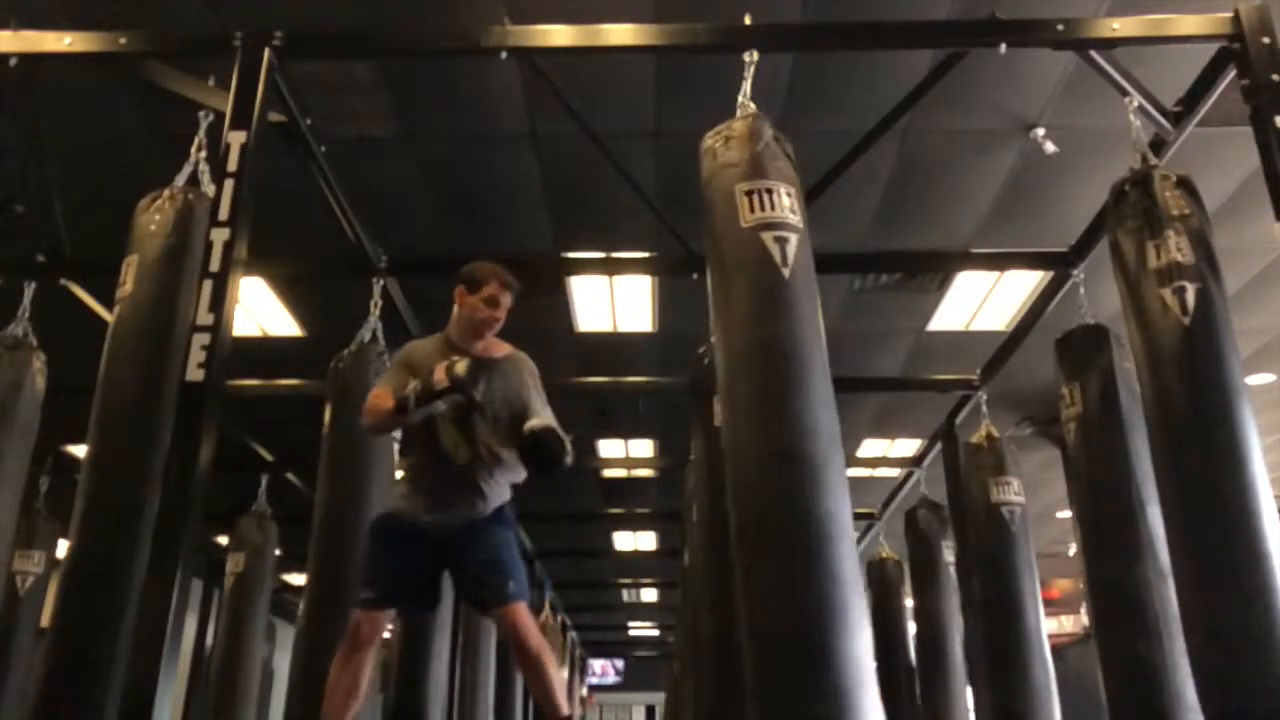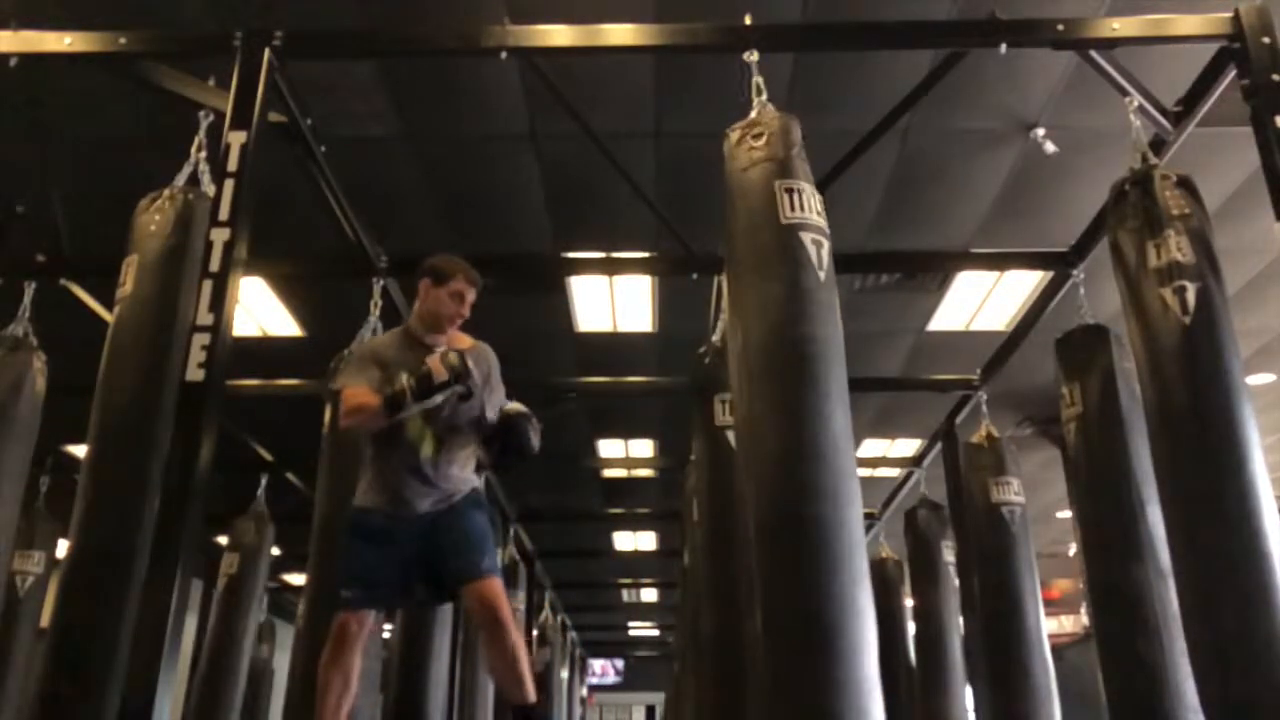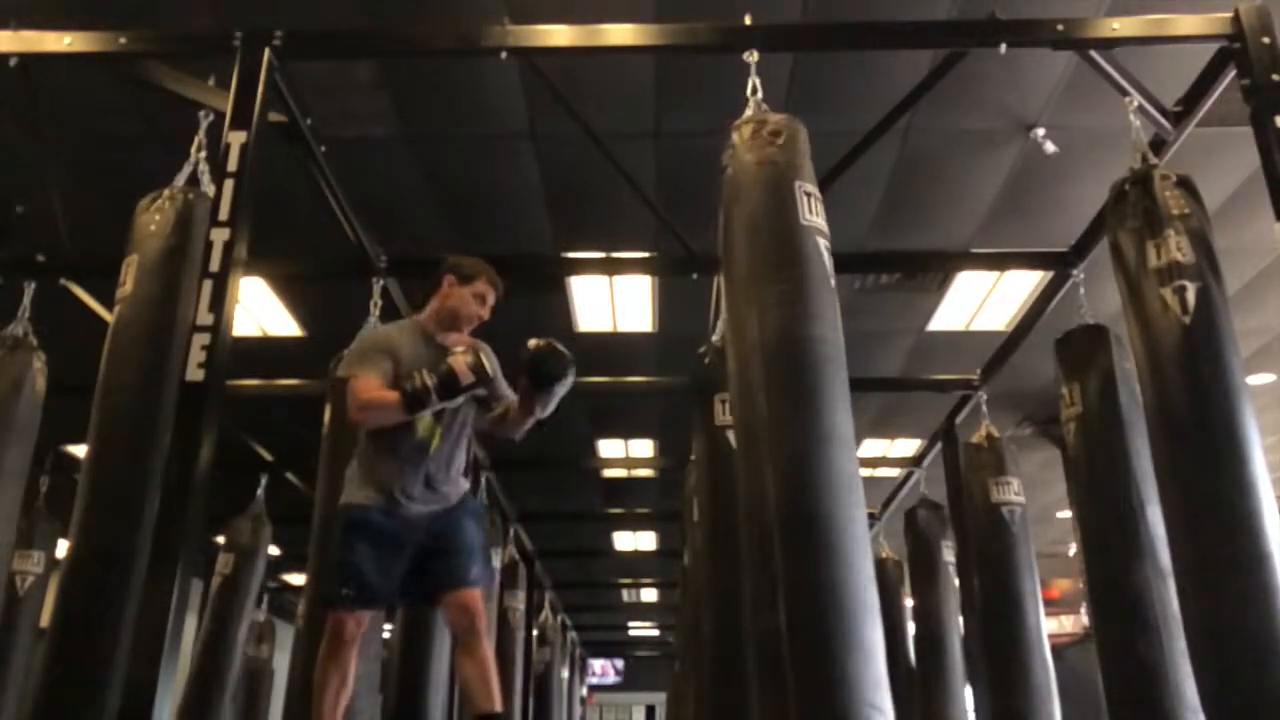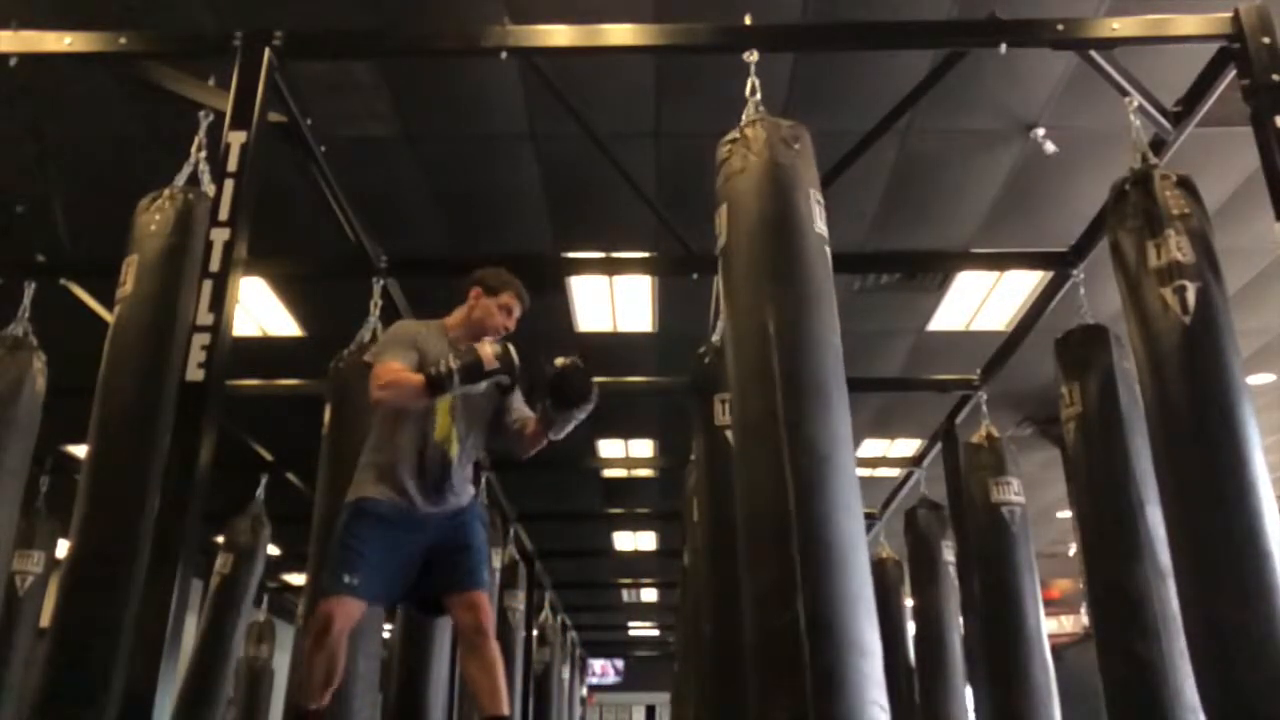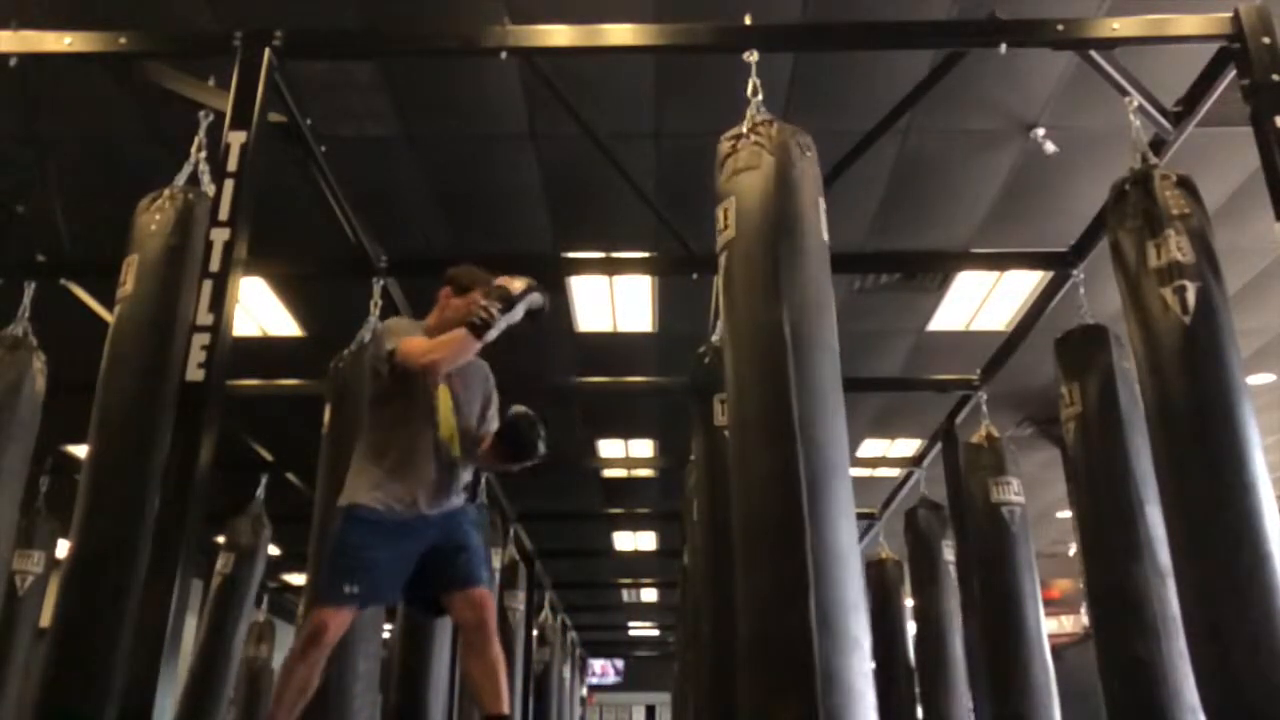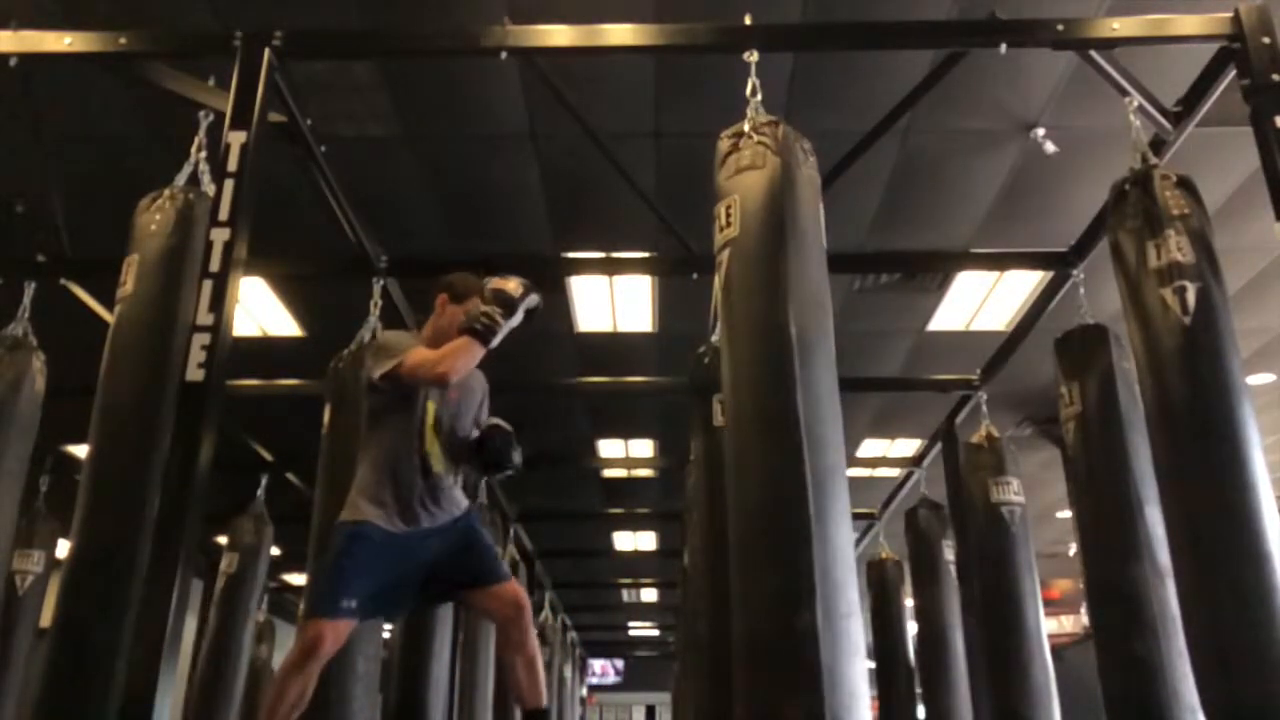
dt=0.4s
person 1, frame 1
left shoulder: (518, 366)
right shoulder: (416, 355)
left elbow: (541, 433)
right elbow: (372, 418)
left wrist: (549, 445)
right wrist: (426, 394)
left hip: (483, 516)
right hip: (415, 515)
left knee: (520, 628)
right knee: (363, 628)
person 1, frame 2
left shoulder: (479, 357)
right shoulder: (377, 350)
left elbow: (493, 427)
right elbow: (350, 415)
left wrist: (516, 429)
right wrist: (418, 389)
left hip: (454, 503)
right hip: (383, 508)
left knee: (493, 608)
right knee: (348, 627)
person 1, frame 3
left shoulder: (479, 357)
right shoulder: (384, 340)
left elbow: (511, 426)
right elbow: (361, 408)
left wrist: (543, 389)
right wrist: (438, 388)
left hip: (445, 507)
right hip: (375, 507)
left knee: (470, 619)
right knee: (343, 626)
person 1, frame 4
left shoulder: (497, 369)
right shoulder: (411, 334)
left elbow: (524, 441)
right elbow: (384, 390)
left wrist: (562, 409)
right wrist: (462, 370)
left hip: (453, 510)
right hip: (385, 502)
left knee: (477, 621)
right knee: (332, 617)
person 1, frame 5
left shoulder: (480, 372)
right shoulder: (397, 331)
left elbow: (483, 448)
right elbow: (435, 360)
left wrist: (515, 445)
right wrist: (495, 312)
left hip: (446, 512)
right hip: (379, 509)
left knee: (480, 617)
right knee: (324, 627)
person 1, frame 6
left shoulder: (475, 383)
right shoulder: (393, 346)
right elbow: (440, 372)
right wrist: (495, 315)
left hip: (449, 521)
right hip: (377, 523)
left knee: (515, 608)
right knee: (319, 640)
